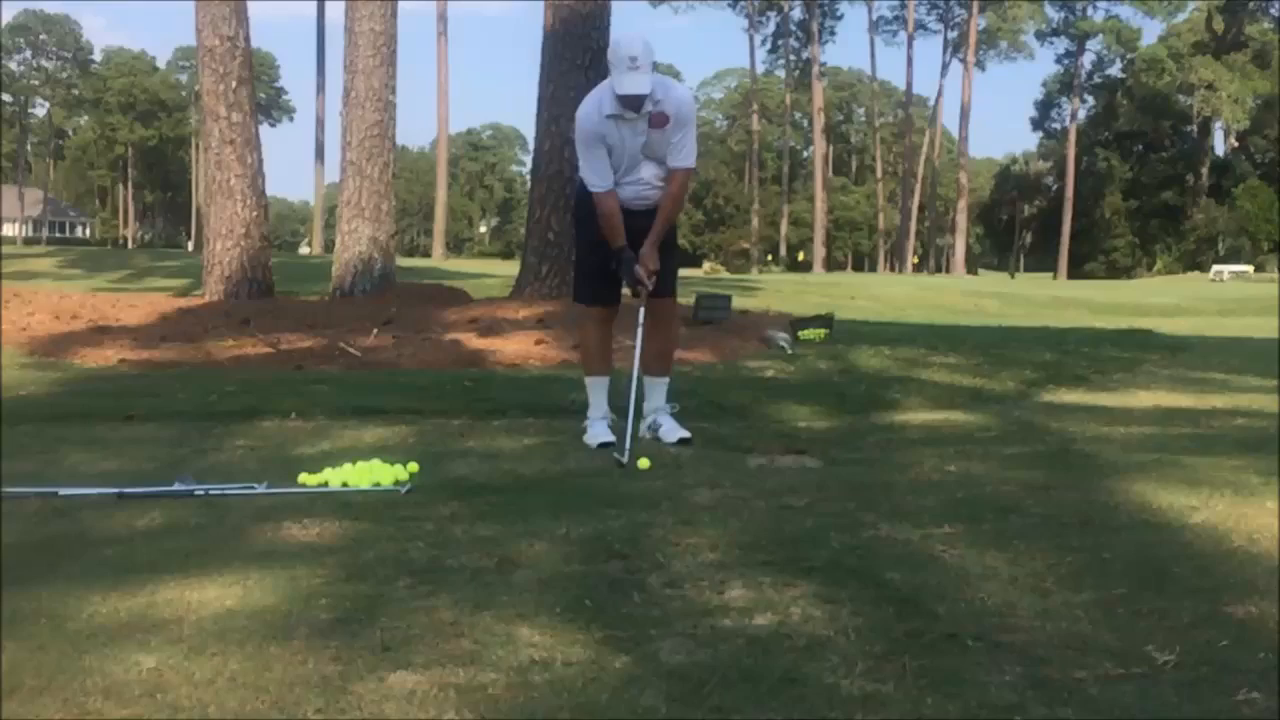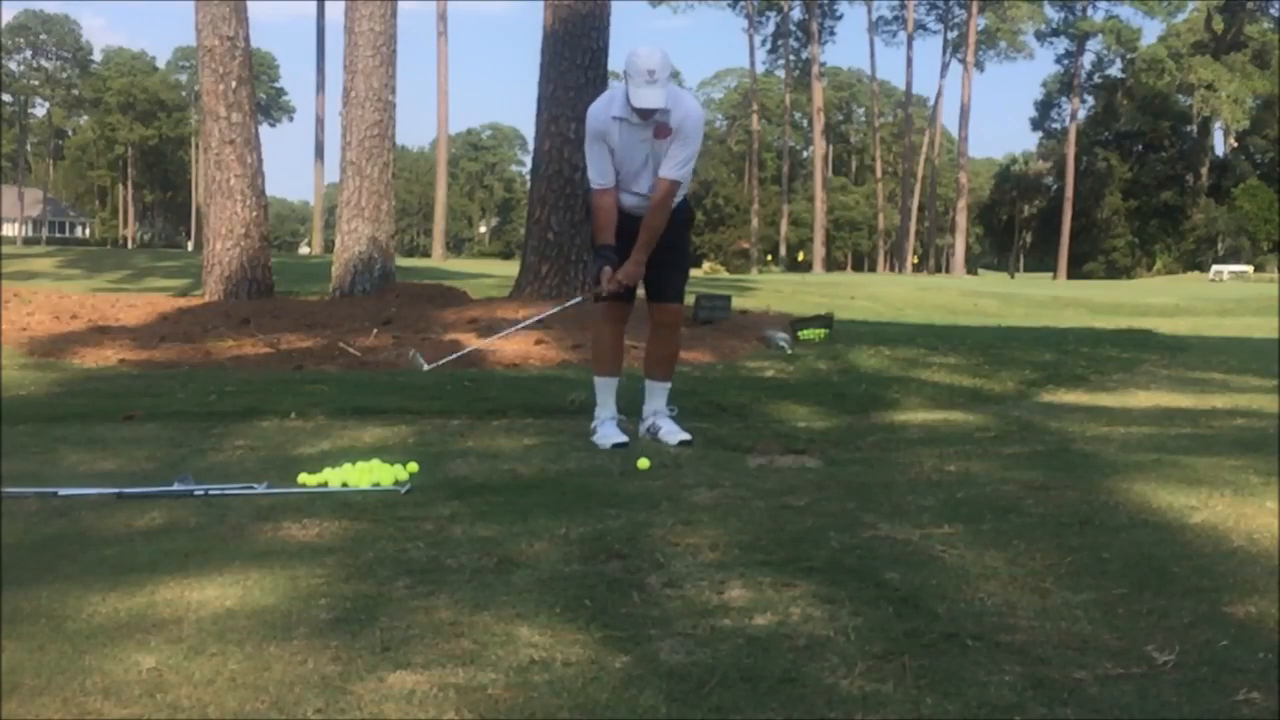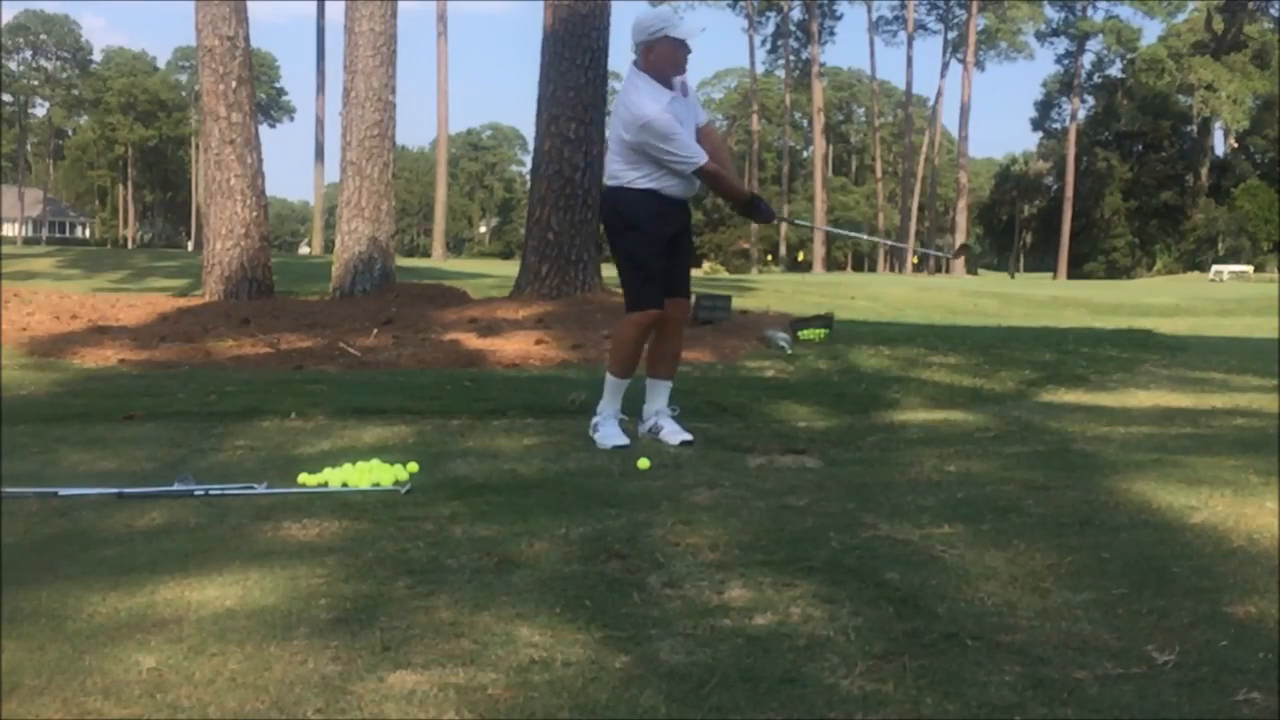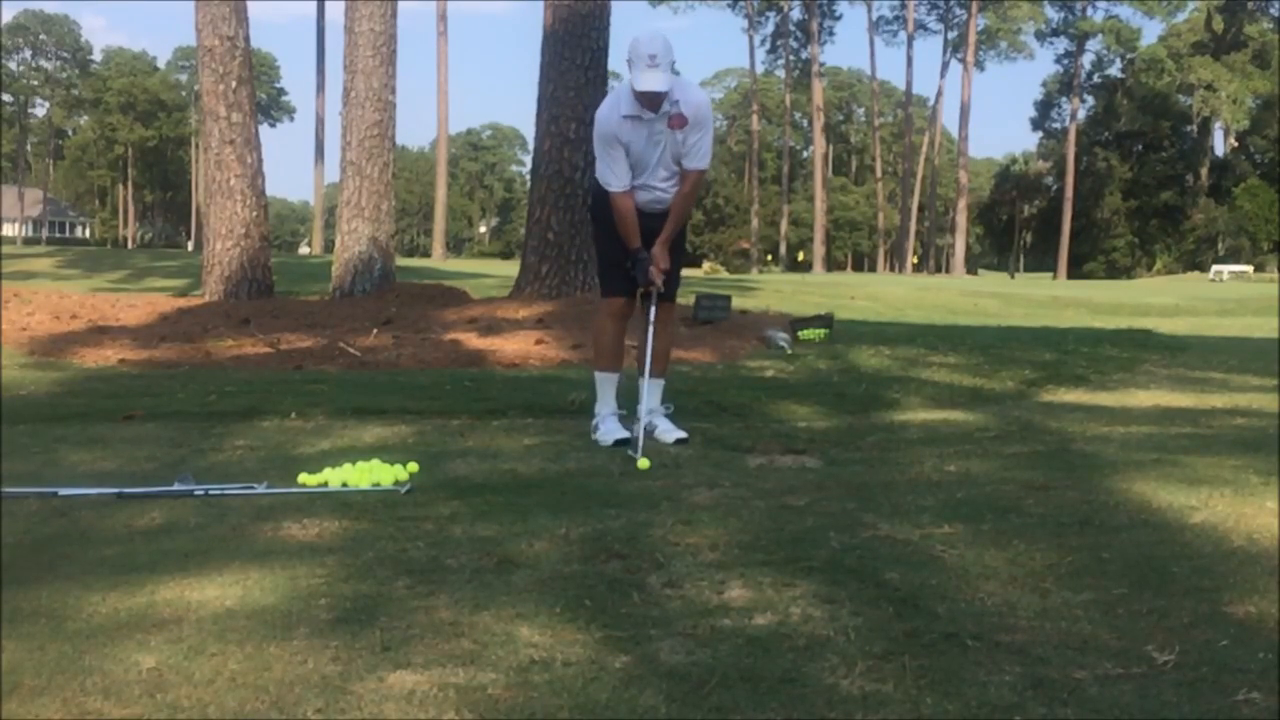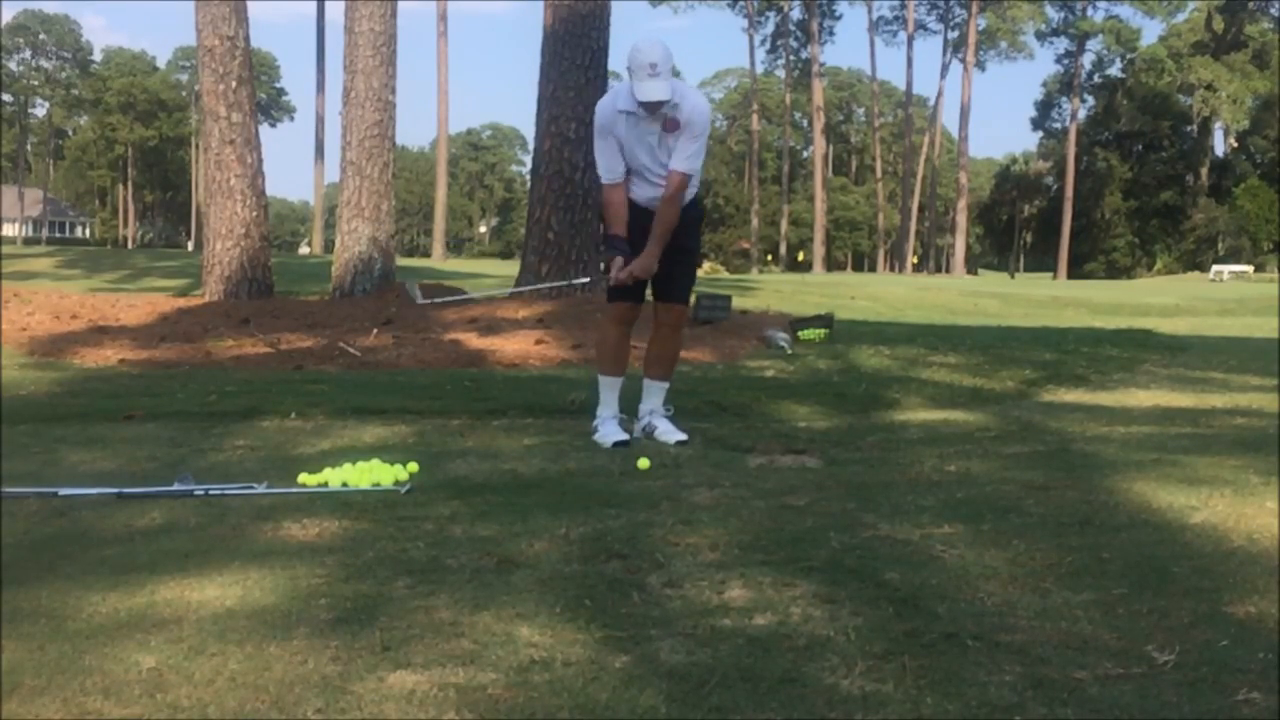
dt=1s
person 1, frame 1
left shoulder: (678, 100)
right shoulder: (590, 114)
left elbow: (679, 177)
right elbow: (602, 193)
left wrist: (652, 245)
right wrist: (622, 256)
left hip: (657, 211)
right hip: (601, 211)
left knee: (663, 308)
right knee: (598, 311)
left ankle: (656, 412)
right ankle: (597, 415)
person 1, frame 2
left shoulder: (688, 113)
right shoulder: (601, 113)
left elbow: (664, 193)
right elbow: (603, 189)
left wrist: (637, 261)
right wrist: (605, 255)
left hip: (669, 217)
right hip: (618, 216)
left knee: (669, 314)
right knee: (612, 309)
left ankle: (656, 414)
right ankle: (605, 416)
person 1, frame 3
left shoulder: (673, 79)
right shoulder: (647, 111)
left elbow: (706, 133)
right elbow: (703, 168)
left wrist: (738, 192)
right wrist: (750, 201)
left hip: (673, 207)
right hip: (636, 210)
left knee: (677, 311)
right knee: (646, 312)
left ankle: (656, 414)
right ankle: (606, 415)
person 1, frame 4
left shoulder: (696, 103)
right shoulder: (610, 115)
left elbow: (693, 179)
right elbow: (620, 194)
left wrist: (663, 245)
right wrist: (638, 256)
left hip: (669, 212)
right hip: (616, 211)
left knee: (664, 308)
right knee: (616, 304)
left ankle: (651, 411)
right ankle: (605, 413)
person 1, frame 5
left shoulder: (694, 108)
right shoulder: (609, 110)
left elbow: (677, 185)
right elbow: (612, 186)
left wrist: (650, 254)
right wrist: (615, 245)
left hip: (681, 213)
right hip: (629, 212)
left knee: (672, 313)
right knee: (622, 309)
left ankle: (651, 413)
right ankle: (606, 415)
